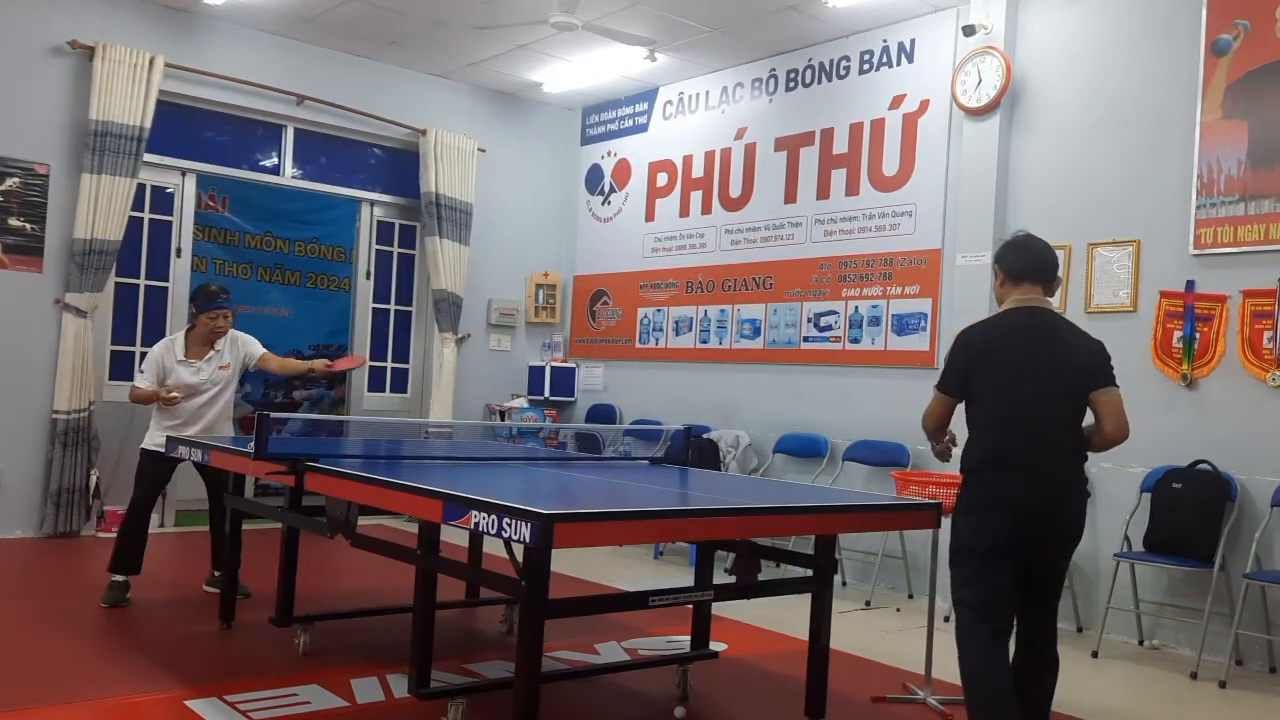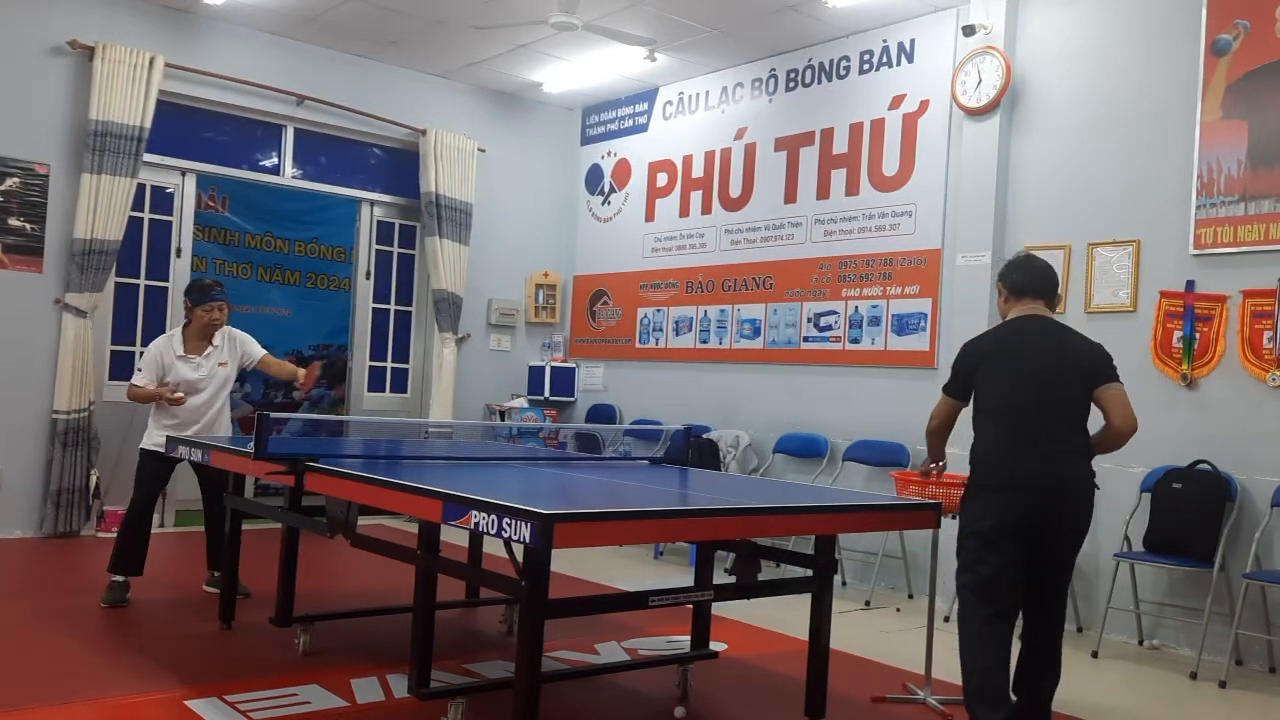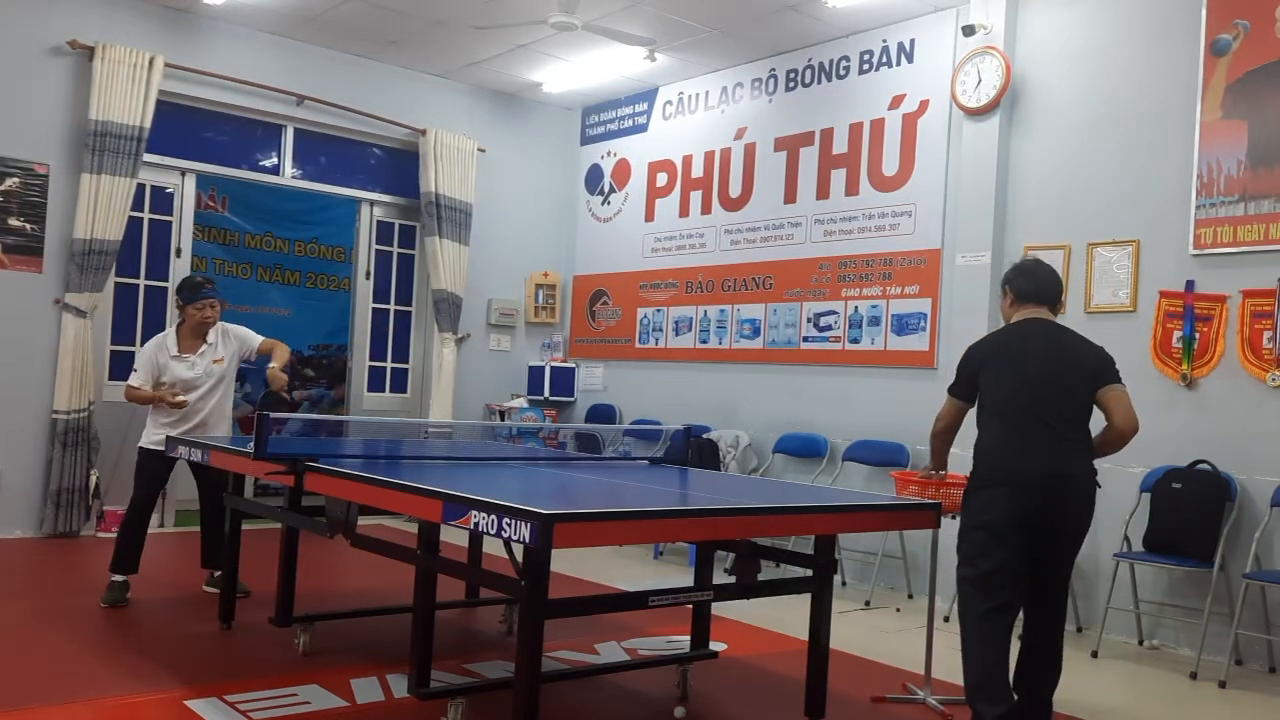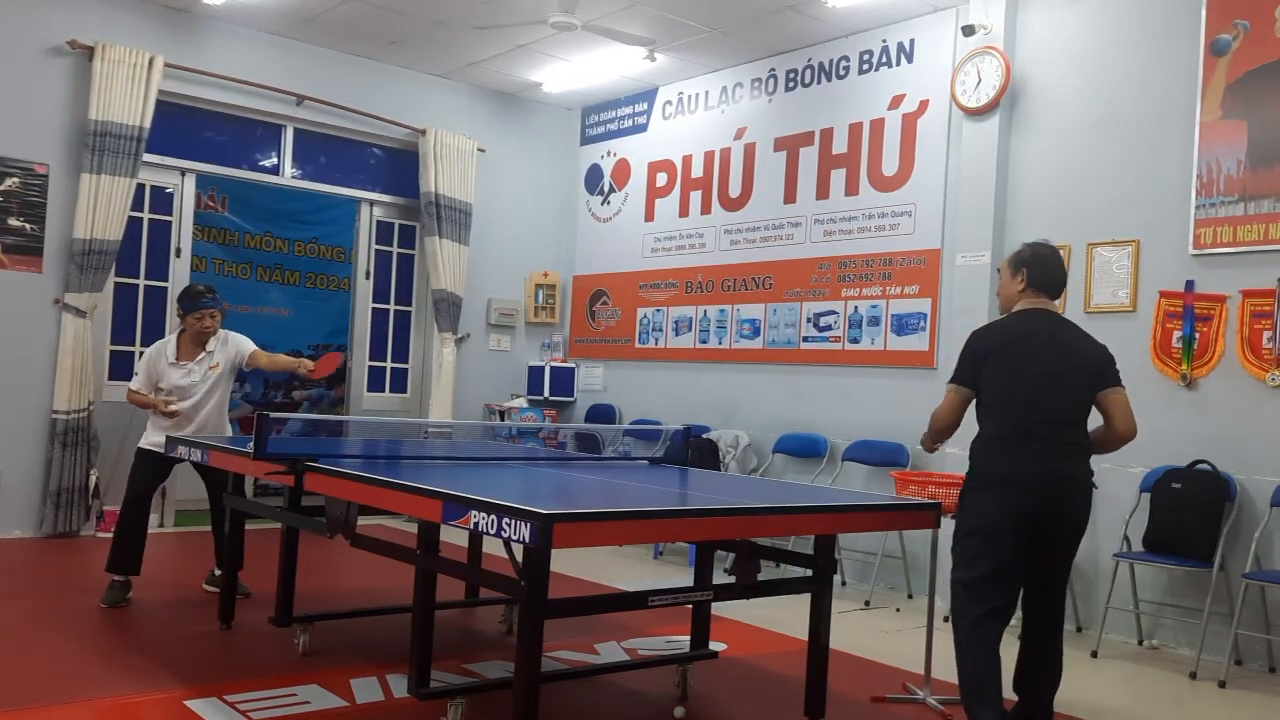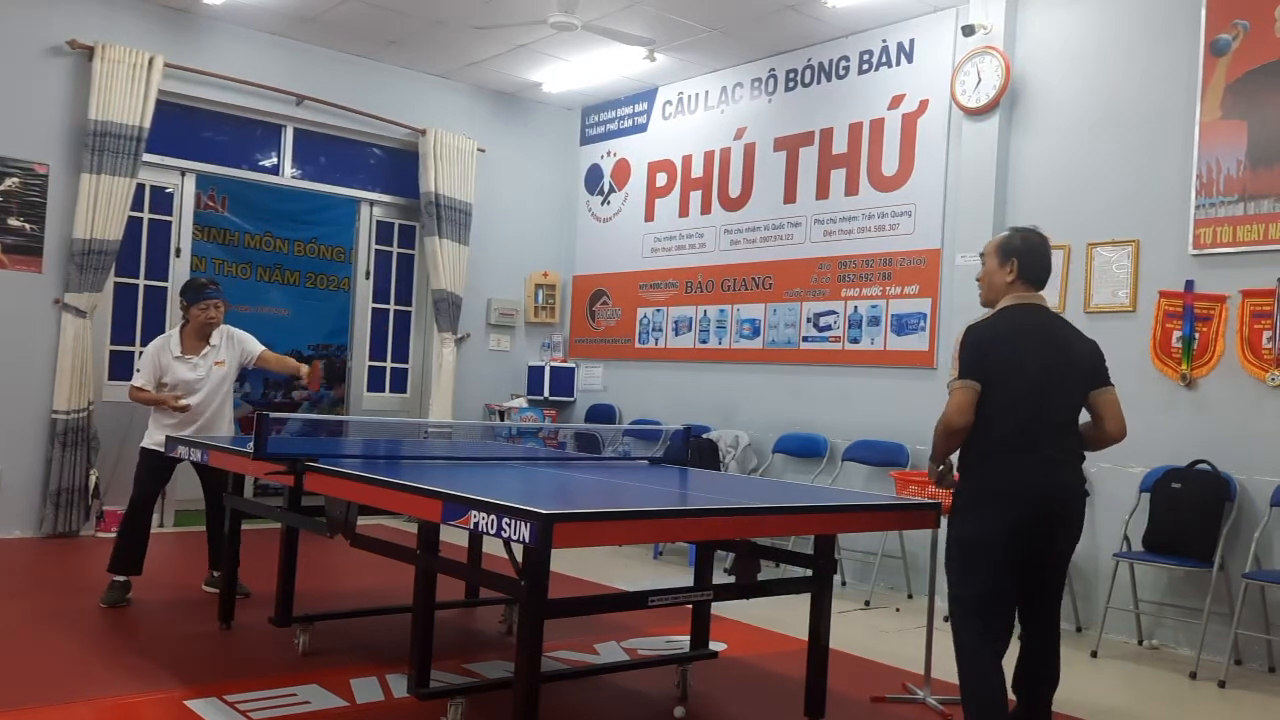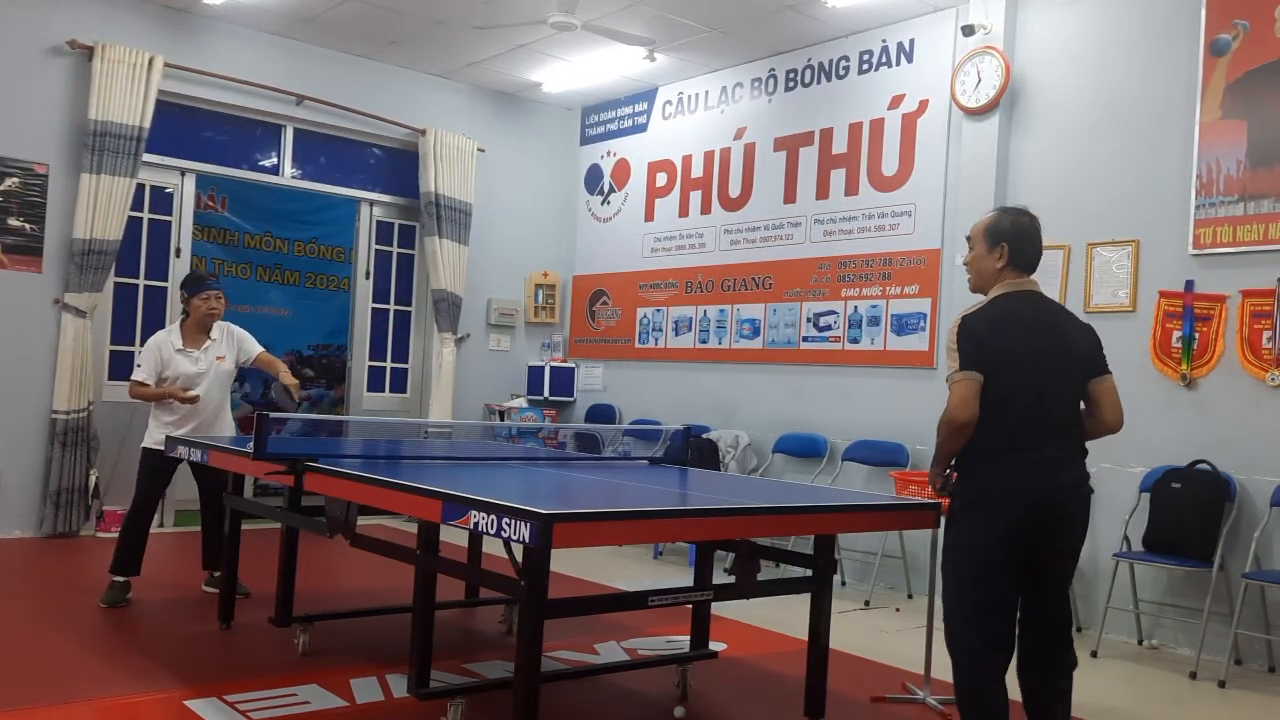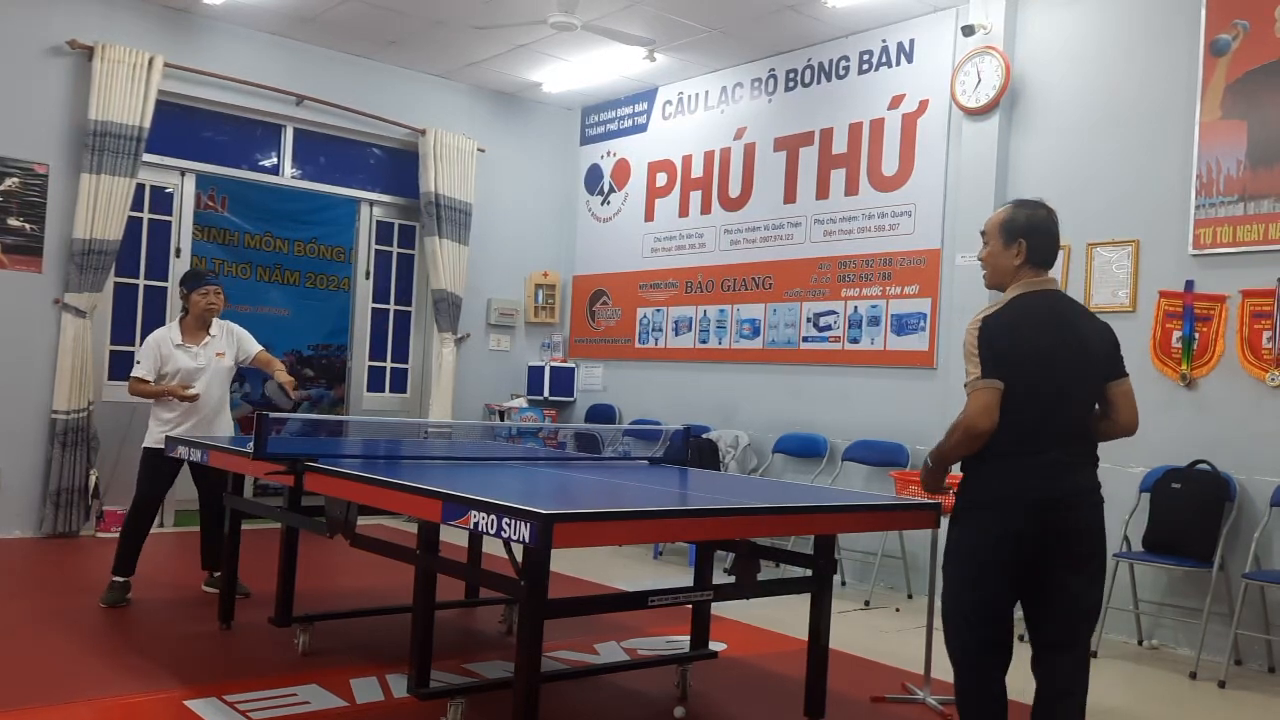
dt=0.3s
person 1, frame 1
left shoulder: (975, 338)
right shoulder: (1085, 346)
left elbow: (934, 421)
right elbow: (1113, 430)
left wrist: (942, 443)
left hip: (989, 504)
right hip: (1060, 505)
left knee: (985, 632)
right knee: (1039, 623)
person 1, frame 2
left shoulder: (981, 347)
right shoulder: (1087, 351)
left elbow: (939, 422)
right elbow: (1123, 424)
left wrist: (934, 458)
left hip: (997, 494)
right hip: (1067, 496)
left knee: (985, 616)
right knee: (1046, 613)
person 1, frame 3
left shoulder: (986, 349)
right shoulder: (1090, 353)
left elbow: (944, 424)
right elbow: (1125, 425)
left wrist: (937, 465)
left hip: (1000, 489)
right hip: (1069, 493)
left knee: (987, 610)
right knee: (1046, 609)
person 1, frame 4
left shoulder: (989, 338)
right shoulder: (1091, 349)
left elbow: (946, 419)
right elbow: (1123, 429)
left wrist: (930, 439)
left hip: (998, 489)
right hip: (1066, 493)
left knee: (978, 612)
right knee: (1045, 612)
person 1, frame 5
left shoulder: (982, 334)
right shoulder: (1080, 344)
left elbow: (957, 419)
right elbow: (1112, 428)
left wrist: (938, 461)
left hip: (990, 497)
right hip: (1060, 497)
left knee: (979, 626)
right knee: (1041, 617)
person 1, frame 6
left shoulder: (976, 324)
right shoulder: (1077, 329)
left elbow: (962, 414)
right elbow: (1108, 417)
left wrist: (941, 465)
left hip: (991, 497)
right hip: (1064, 496)
left knee: (978, 634)
right knee: (1050, 629)
person 1, frame 7
left shoulder: (994, 325)
right shoulder: (1095, 328)
left elbow: (980, 421)
right elbow: (1123, 420)
left wrist: (936, 463)
left hip: (997, 503)
right hip: (1074, 504)
left knee: (978, 641)
right knee: (1064, 651)
person 2, frame 1
left shoulder: (237, 342)
right shoulder: (163, 350)
left elbow: (273, 363)
right elbow: (135, 393)
left wrist: (311, 365)
right wrist: (157, 395)
right hip: (165, 440)
left knee: (225, 506)
right knee: (140, 505)
left ankle: (219, 573)
right ankle: (119, 578)
person 2, frame 2
left shoulder: (235, 340)
right shoulder: (161, 347)
left elbow: (270, 364)
right elbow: (134, 392)
left wrist: (295, 372)
right wrist: (160, 394)
left hip: (213, 441)
right hip: (164, 440)
left knee: (221, 506)
right knee: (141, 505)
left ankle: (218, 573)
right ankle: (119, 578)
person 2, frame 3
left shoulder: (232, 336)
right shoulder: (156, 347)
left elbow: (278, 347)
right elbow: (132, 392)
left wrist: (276, 366)
right wrist: (160, 397)
left hip: (212, 438)
right hip: (162, 438)
left knee: (219, 505)
right knee: (141, 504)
left ankle: (217, 572)
right ankle: (119, 578)
person 2, frame 4
left shoulder: (230, 343)
right shoulder: (157, 353)
left elbow: (264, 359)
right elbow: (134, 394)
left wrist: (297, 364)
right wrist: (155, 404)
right hip: (161, 441)
left knee: (228, 505)
right knee: (135, 501)
left ankle: (221, 573)
right ankle: (120, 578)
person 2, frame 5
left shoulder: (233, 339)
right shoulder: (159, 348)
left elbow: (271, 359)
right elbow: (136, 392)
left wrist: (299, 368)
right wrist: (162, 400)
left hip: (214, 440)
right hip: (164, 440)
left knee: (223, 505)
right knee: (140, 503)
left ankle: (219, 573)
right ankle: (120, 578)
person 2, frame 6
left shoulder: (232, 336)
right shoulder: (160, 343)
left elbow: (267, 360)
right elbow: (136, 389)
left wrist: (283, 373)
right wrist: (170, 393)
left hip: (214, 439)
right hip: (165, 439)
left knee: (218, 506)
right knee: (143, 505)
left ankle: (217, 573)
right ankle: (120, 578)
person 2, frame 7
left shoulder: (232, 334)
right shoulder: (159, 339)
left elbow: (265, 360)
right elbow: (135, 386)
left wrist: (280, 372)
right wrist: (169, 390)
left hip: (214, 439)
right hip: (166, 438)
left knee: (217, 505)
right knee: (144, 505)
left ankle: (216, 573)
right ankle: (120, 578)
